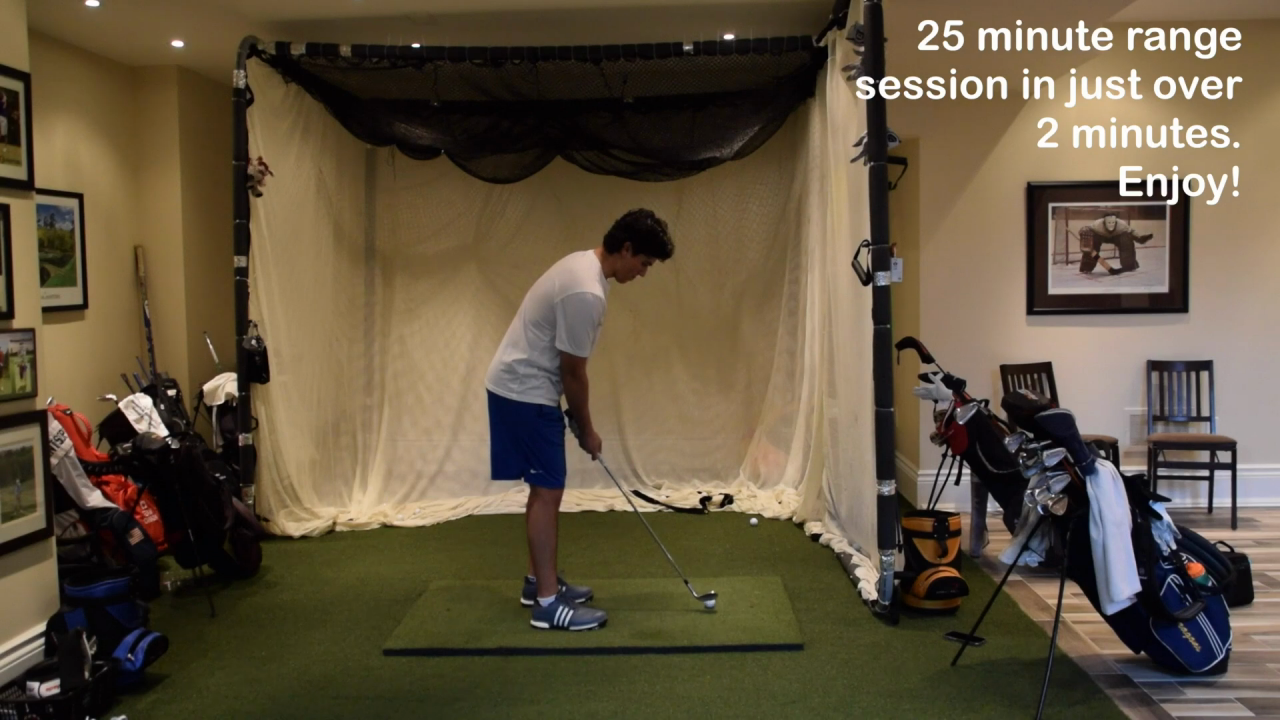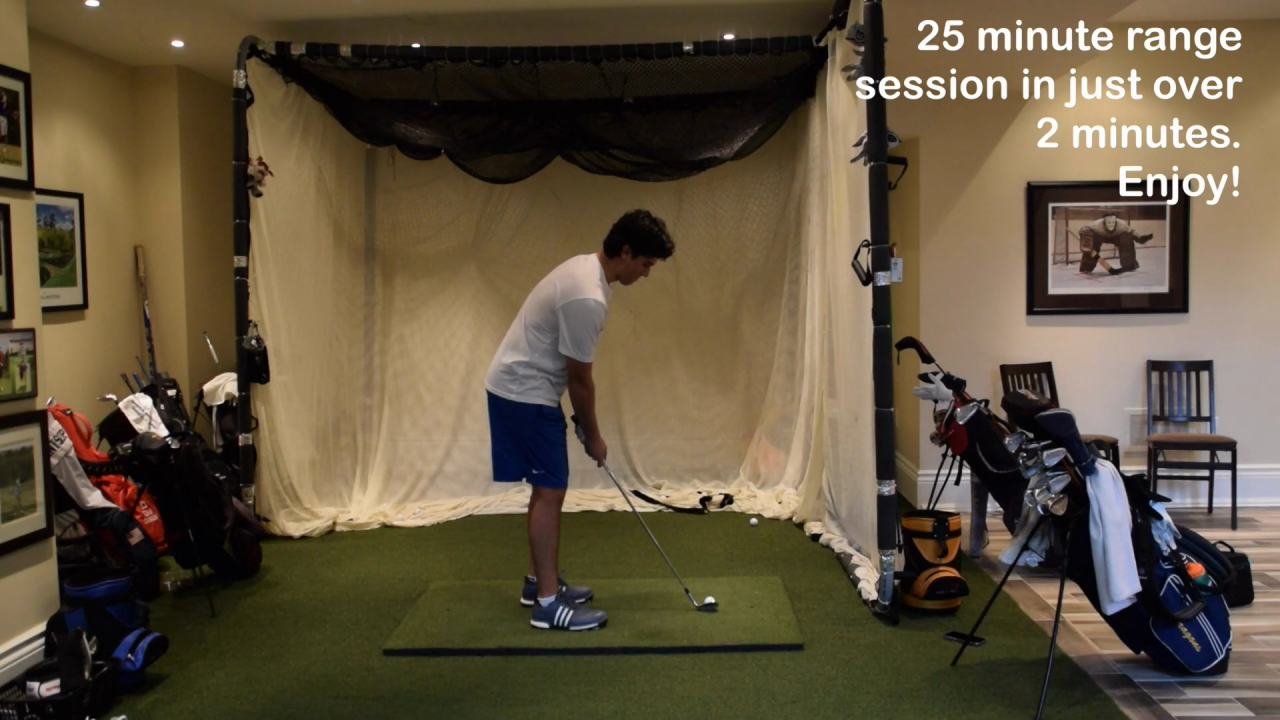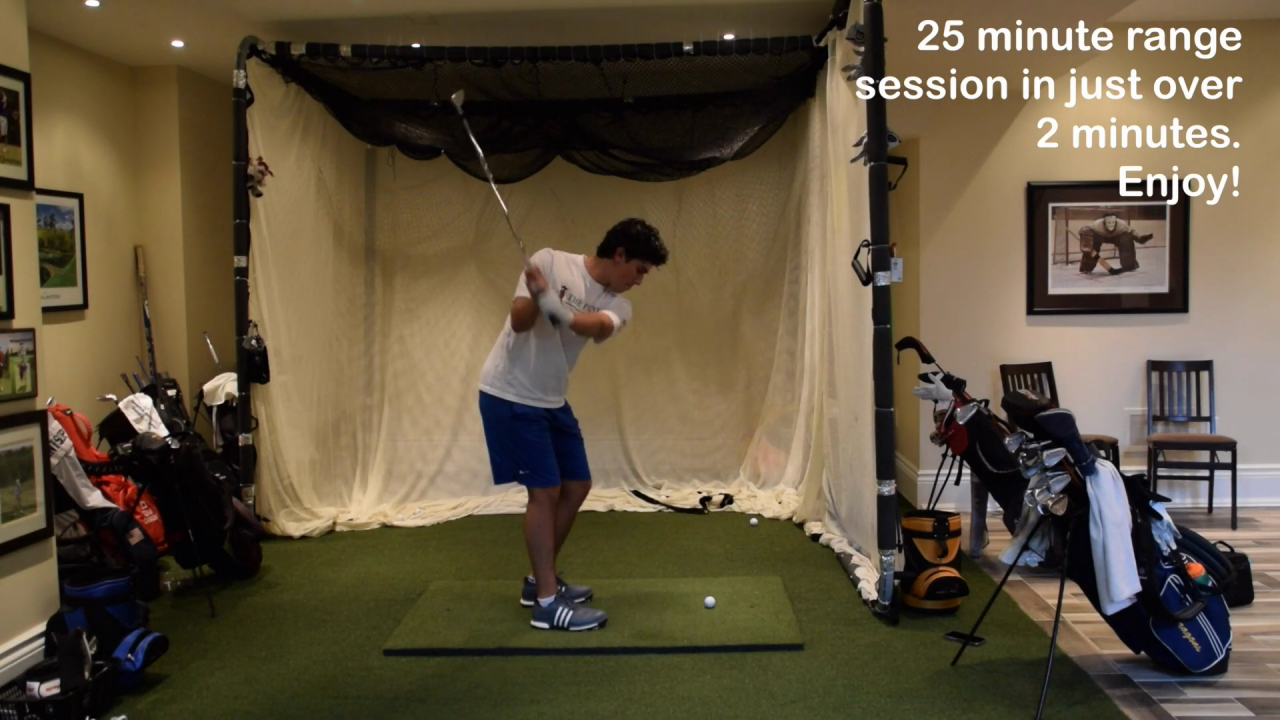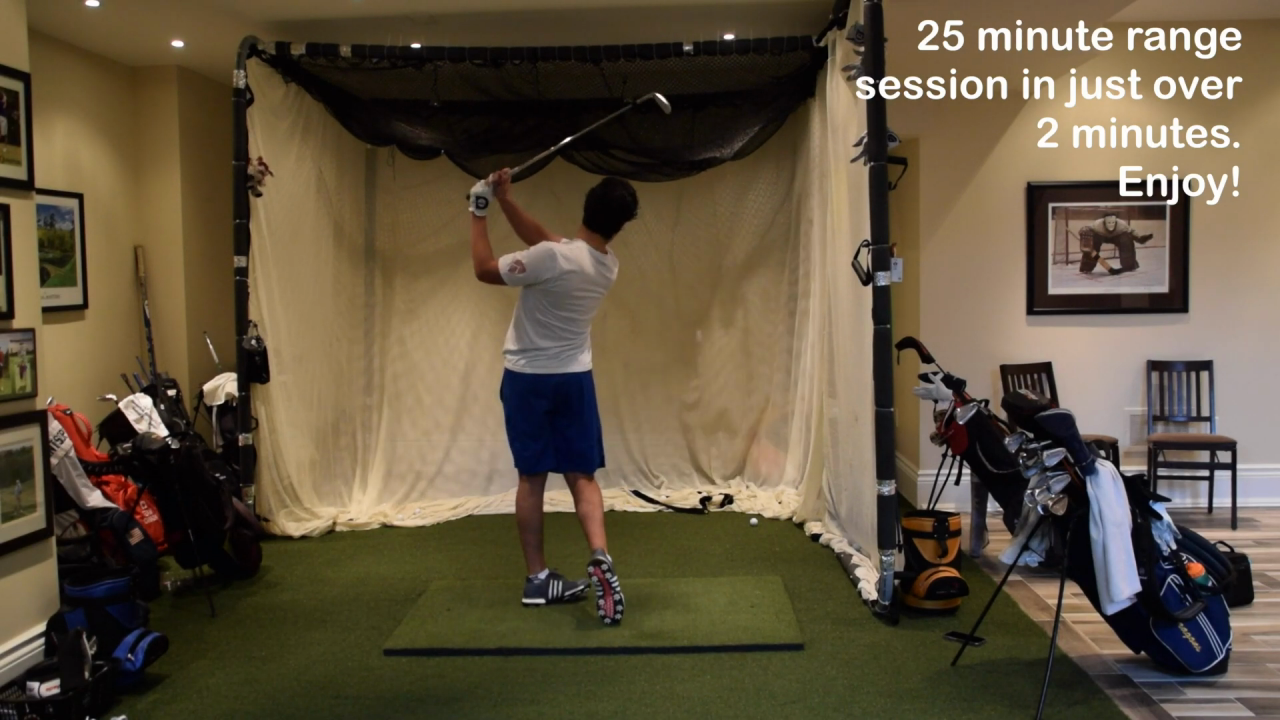
dt=1s
person 1, frame 1
left shoulder: (583, 263)
right shoulder: (586, 293)
right elbow: (573, 372)
left wrist: (578, 419)
right wrist: (587, 430)
left hip: (522, 386)
right hip: (525, 392)
left knee: (544, 487)
right knee: (547, 491)
left ankle: (538, 580)
right ankle: (547, 602)
person 1, frame 2
left shoulder: (586, 267)
right shoulder: (588, 298)
right elbow: (579, 377)
left wrist: (585, 425)
right wrist: (593, 435)
left hip: (525, 387)
right hip: (525, 393)
left knee: (547, 488)
right knee: (550, 491)
left ankle: (538, 579)
right ankle: (548, 602)
person 1, frame 3
left shoulder: (619, 306)
right shoulder: (553, 261)
left elbow: (598, 325)
right elbow: (520, 319)
left wrist: (563, 314)
right wrist: (536, 294)
left hip: (551, 400)
right hip: (509, 395)
left knee: (576, 486)
right knee: (545, 491)
left ankle: (540, 578)
right ankle: (547, 602)
person 1, frame 4
left shoulder: (552, 259)
right shoulder: (608, 266)
left elbow: (485, 270)
left wrist: (479, 211)
right wrist: (505, 200)
left hip: (526, 378)
right hip: (574, 378)
left knee: (531, 477)
right knee: (582, 475)
left ankle: (537, 579)
right ankle: (600, 555)
